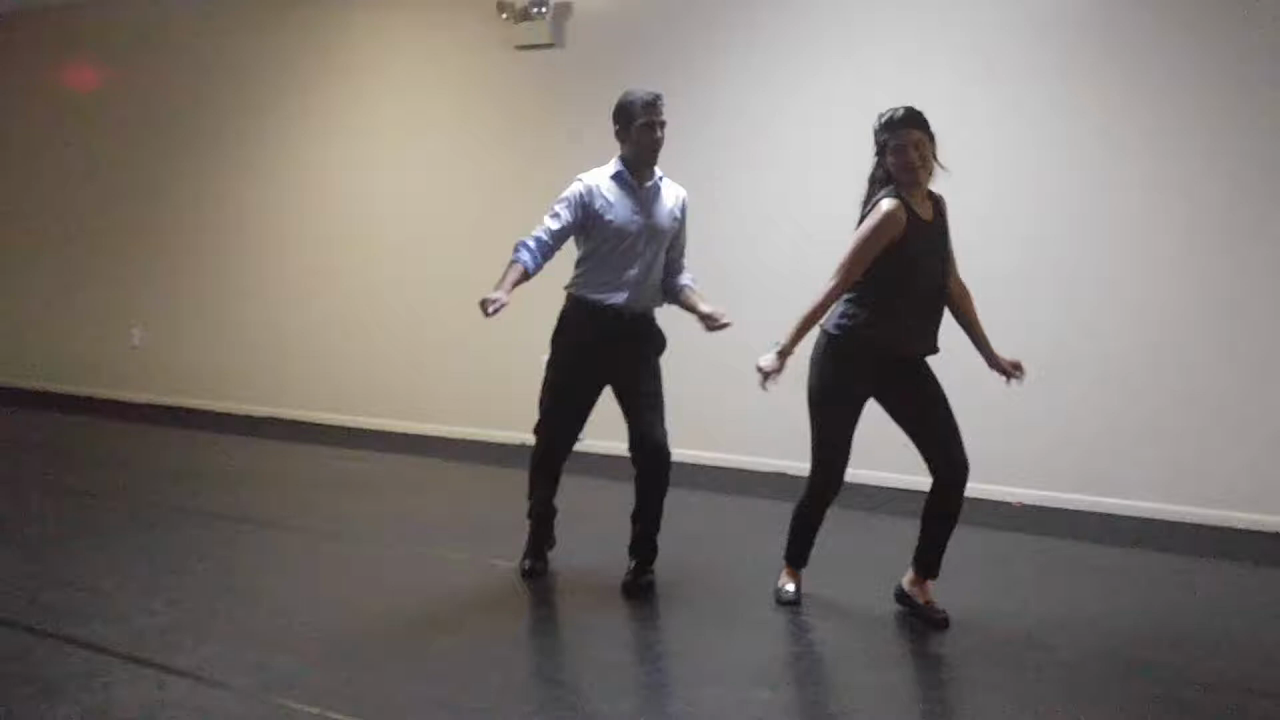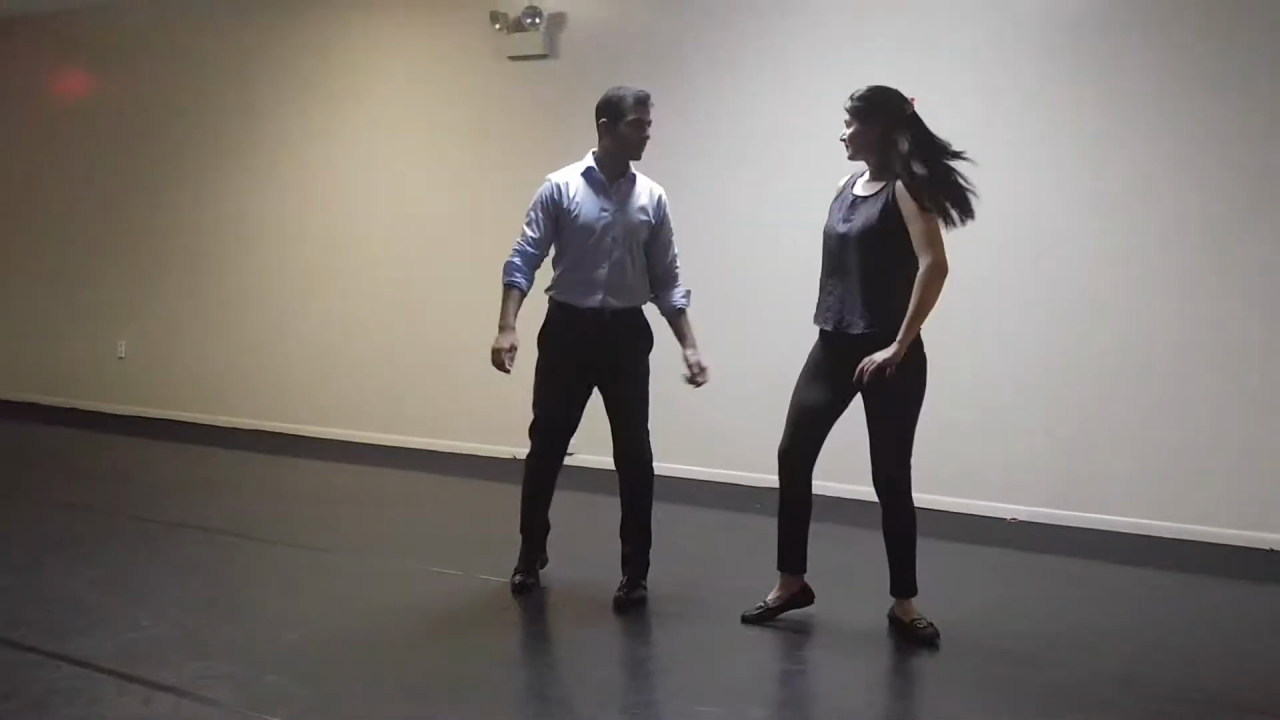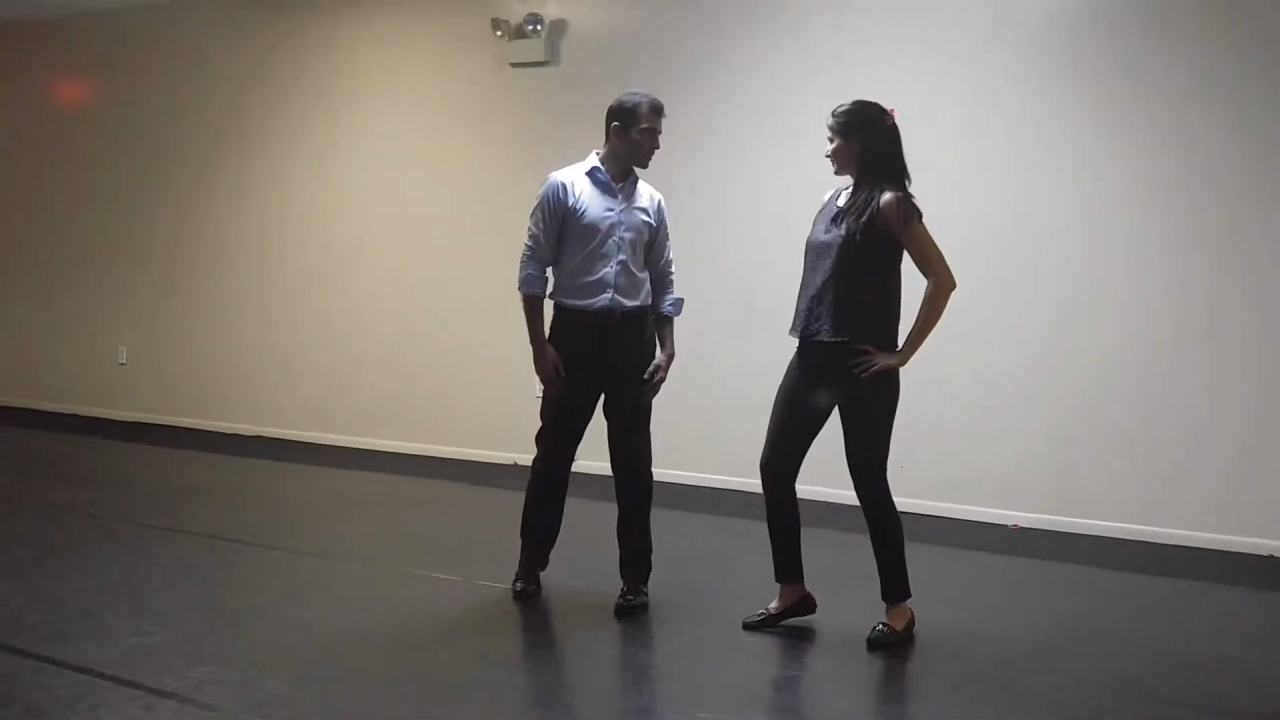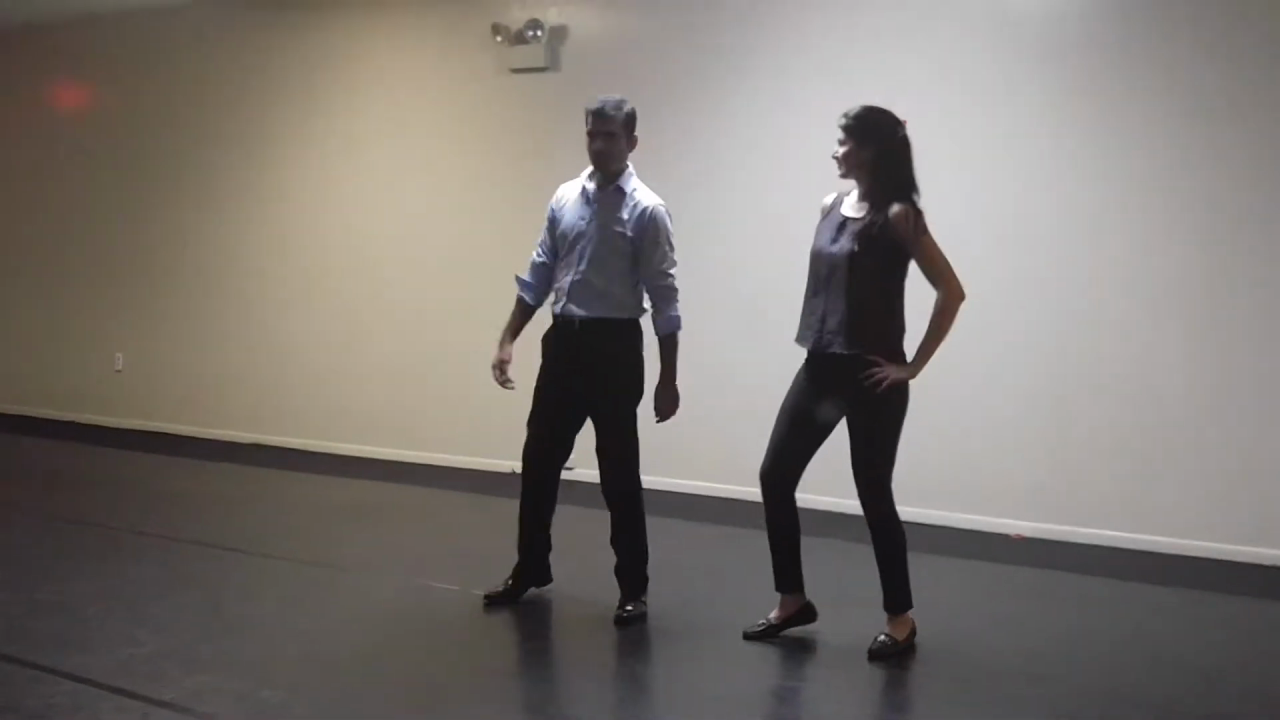
dt=0.5s
person 1, frame 1
left shoulder: (937, 209)
right shoulder: (889, 211)
left elbow: (950, 287)
right elbow: (839, 286)
left wrist: (990, 353)
right wrist: (785, 349)
left hip: (903, 362)
right hip: (846, 356)
left knee: (953, 470)
right knee: (827, 476)
left ankle: (916, 581)
right ankle: (791, 569)
person 1, frame 2
left shoulder: (907, 188)
right shoulder: (846, 188)
left elbow: (934, 267)
left wrist: (899, 346)
left hip: (888, 354)
right hip: (834, 346)
left knee: (890, 479)
right knee: (792, 457)
left ankle: (904, 601)
right ankle: (792, 583)
person 1, frame 3
left shoulder: (888, 204)
right shoulder: (832, 201)
left elbow: (942, 280)
left wrist: (903, 353)
right wrist: (811, 342)
left hip: (862, 365)
right hip: (811, 358)
left knee: (869, 485)
right knee: (774, 469)
left ankle: (898, 607)
right ankle: (792, 591)
person 1, frame 4
left shoulder: (898, 215)
right shoulder: (831, 206)
left elbow: (951, 292)
left wrist: (914, 365)
left hip: (872, 375)
right hip: (820, 368)
left knee: (874, 496)
right knee: (774, 476)
left ankle: (899, 618)
right ankle: (792, 601)
person 2, frame 1
left shoulder: (675, 200)
right shoulder: (590, 190)
right elbow: (538, 245)
left wrist: (699, 308)
right wrist: (502, 290)
left hip: (636, 334)
right hip: (584, 328)
left knee: (653, 454)
right knee: (553, 442)
left ankle: (642, 560)
right ankle: (537, 543)
person 2, frame 2
left shoulder: (652, 198)
right shoulder: (560, 188)
left elbow: (665, 281)
right elbow: (525, 260)
left wrist: (689, 344)
right wrist: (507, 326)
left hip: (625, 335)
right hip: (567, 330)
left knee: (634, 457)
right knee: (546, 449)
left ankle: (634, 573)
right ankle: (530, 558)
person 2, frame 3
left shoulder: (652, 202)
right shoulder: (562, 187)
left elbow: (662, 281)
right elbow: (533, 269)
left wrist: (665, 348)
right wrist: (539, 343)
left hip: (633, 337)
right hip: (575, 332)
left knee: (633, 461)
right knee: (554, 452)
left ankle: (635, 578)
right ankle: (531, 564)
person 2, frame 4
left shoulder: (646, 210)
right shoulder: (564, 199)
left elbow: (664, 298)
right elbow: (537, 277)
left wrist: (668, 377)
right wrist: (507, 340)
left hip: (615, 347)
right hip: (562, 342)
left knee: (619, 471)
right knee: (540, 458)
left ankle: (633, 588)
right ankle: (530, 569)
